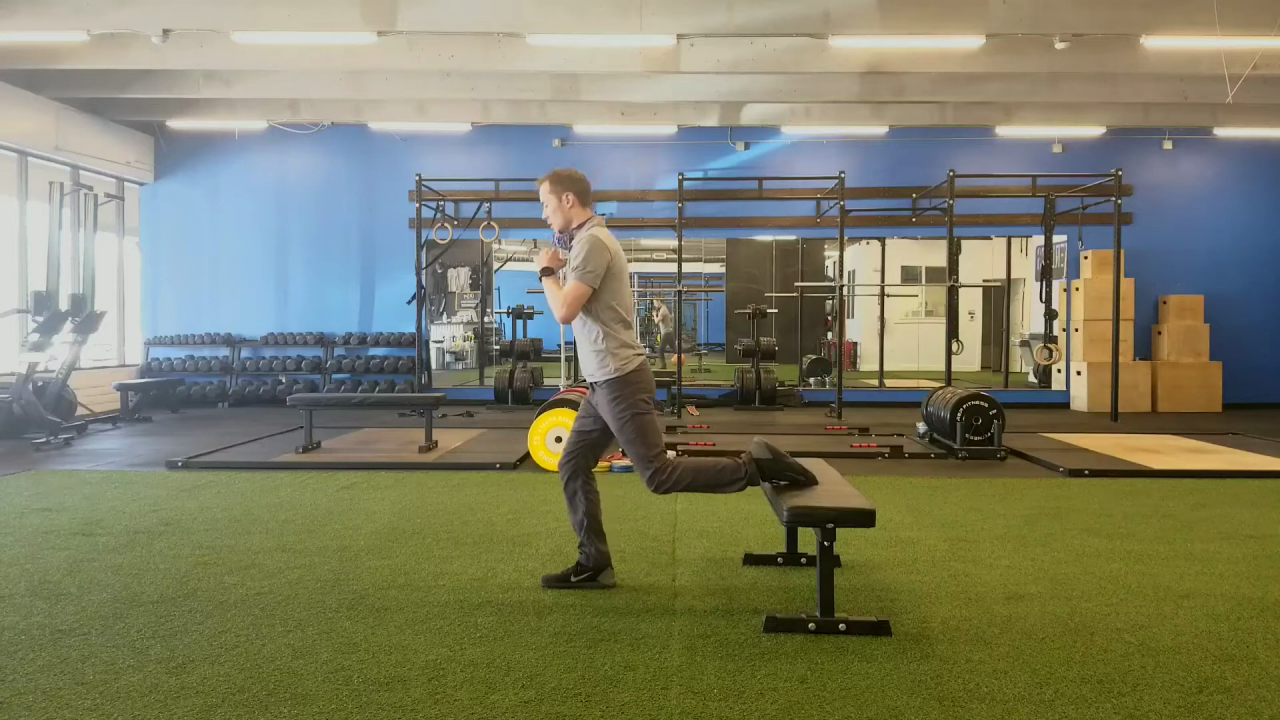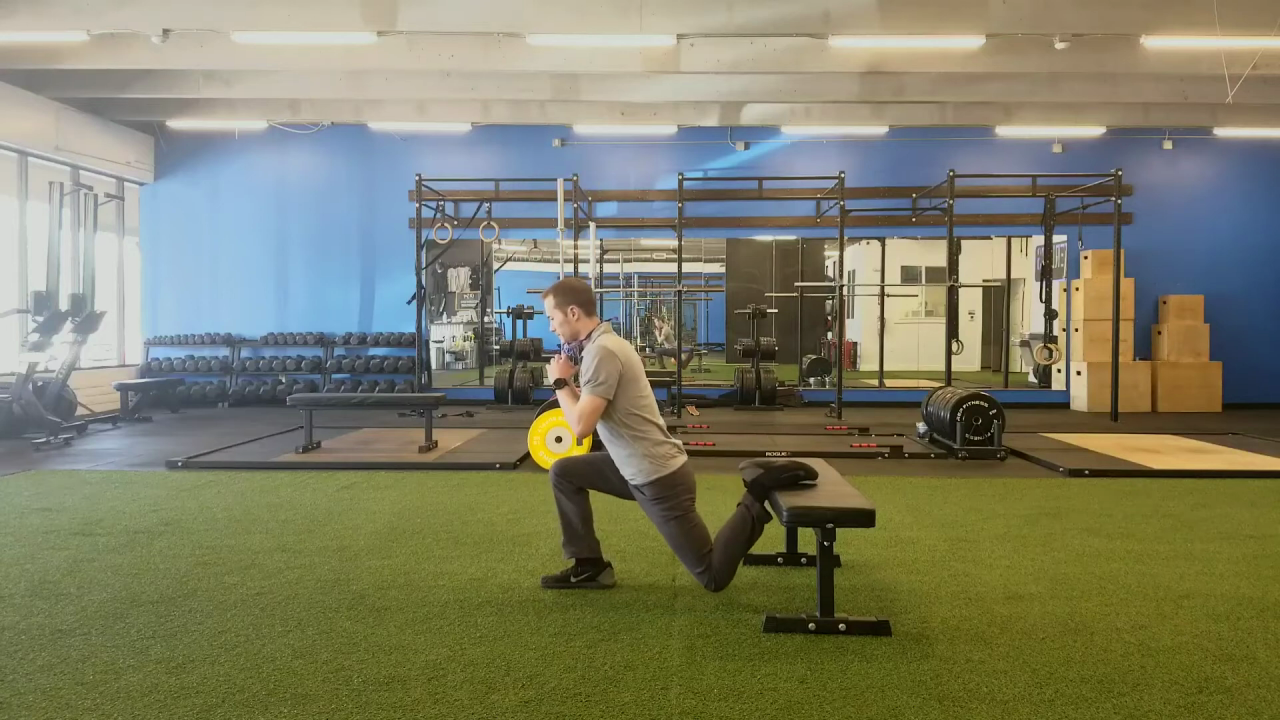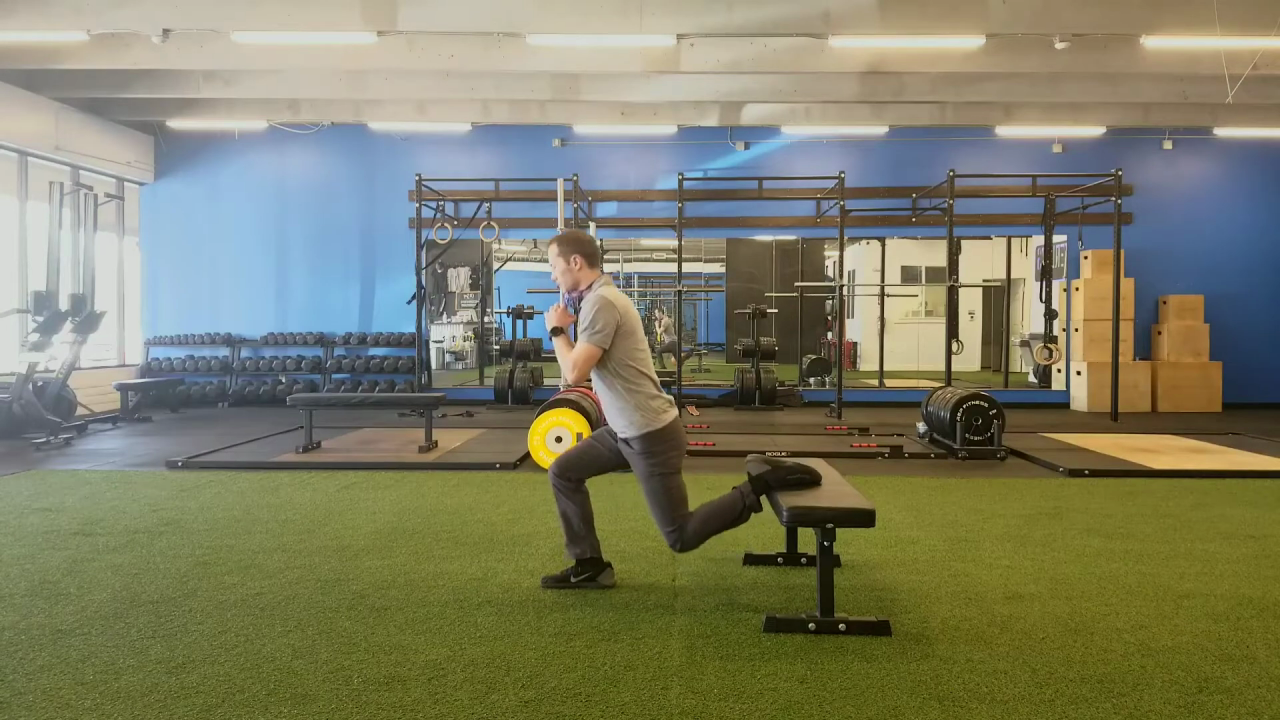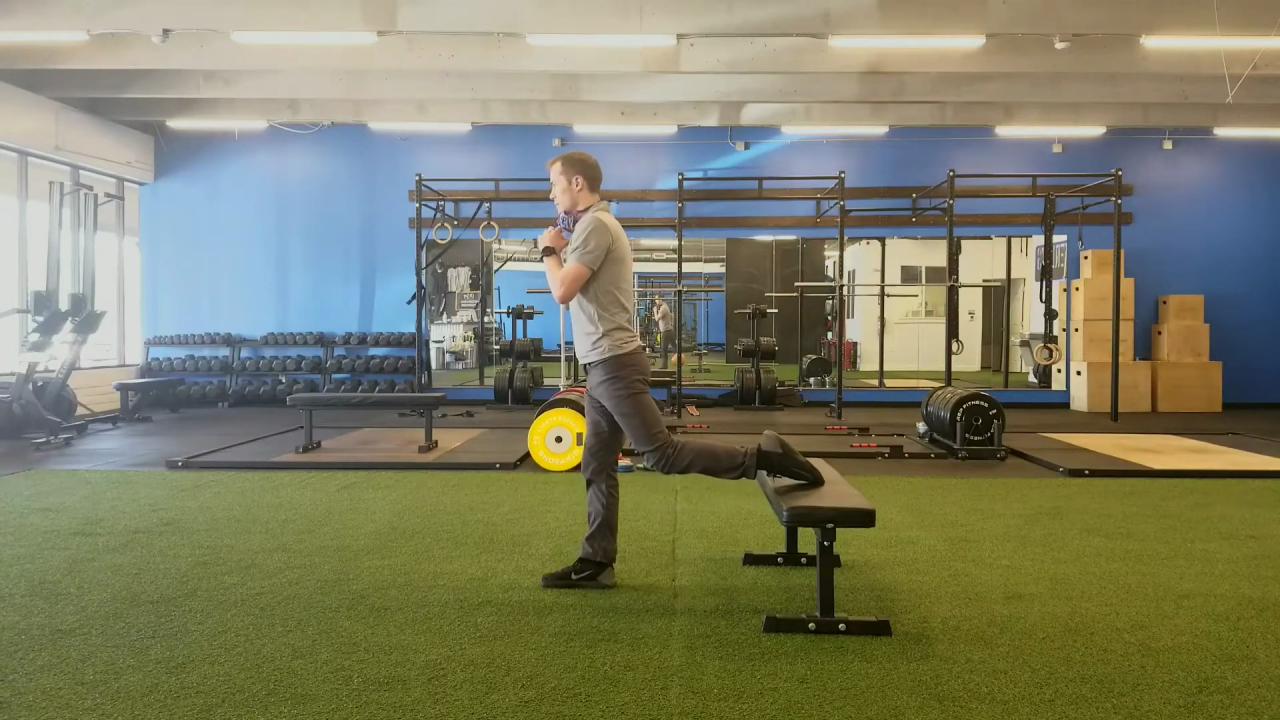
dt=1s
person 1, frame 1
left shoulder: (591, 242)
right shoulder: (590, 240)
left elbow: (565, 311)
right elbow: (576, 311)
left wrist: (546, 272)
right wrist: (559, 273)
left hip: (619, 381)
right hip: (604, 381)
left knee: (659, 474)
right knee: (572, 467)
left ankle: (755, 465)
right ankle: (593, 564)
person 1, frame 2
left shoulder: (601, 352)
right shoulder: (605, 343)
left elbow: (581, 425)
right elbow: (589, 409)
left wrist: (560, 383)
right wrist: (569, 386)
left hip: (659, 478)
right hip: (641, 469)
left knee: (713, 575)
right knee: (563, 473)
left ankle: (758, 494)
right ankle: (589, 565)
person 1, frame 3
left shoulder: (600, 302)
right shoulder: (601, 298)
left elbow: (575, 373)
right elbow: (582, 367)
left wrist: (557, 330)
right wrist: (566, 331)
left hip: (651, 434)
right hip: (630, 430)
left knee: (681, 536)
right knee: (563, 472)
left ankle: (760, 484)
right ankle: (590, 565)
person 1, frame 4
left shoulder: (594, 225)
right shoulder: (595, 225)
left elbow: (563, 291)
left wrist: (549, 251)
right wrist: (563, 251)
left hip: (614, 364)
right hip: (603, 366)
left knee: (663, 454)
right knee: (597, 468)
left ankle: (762, 457)
right ankle: (596, 563)
